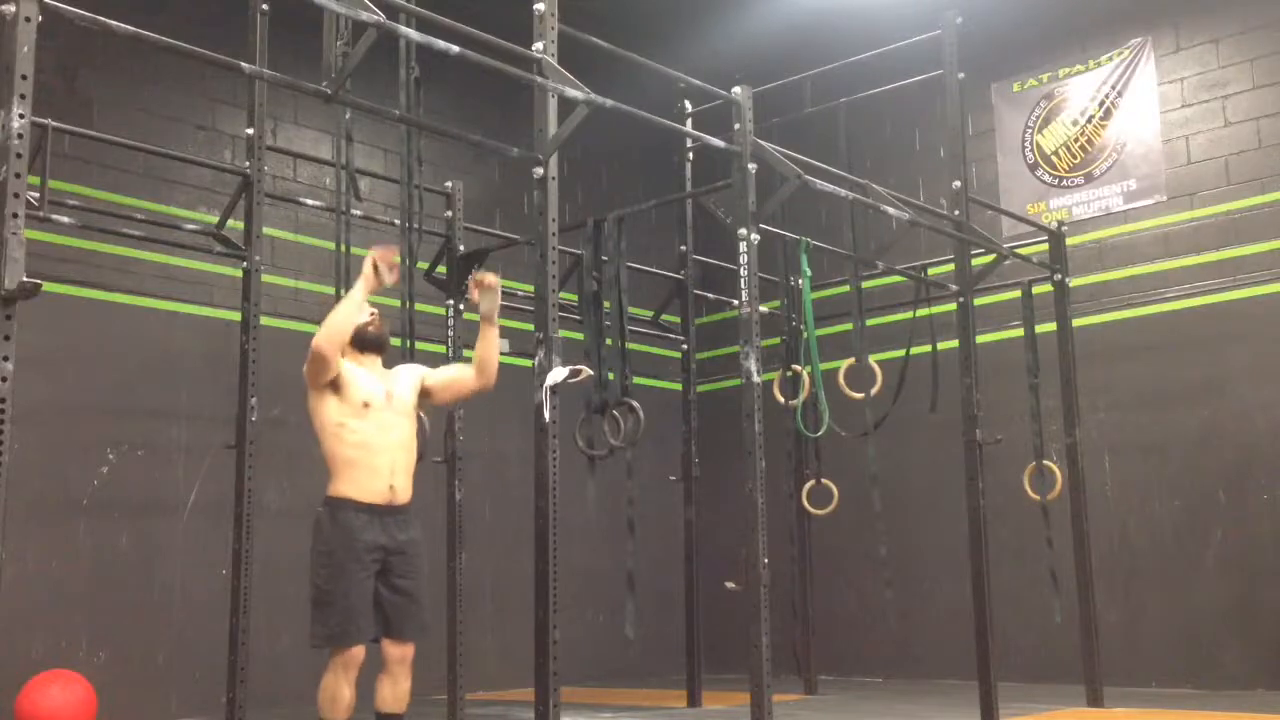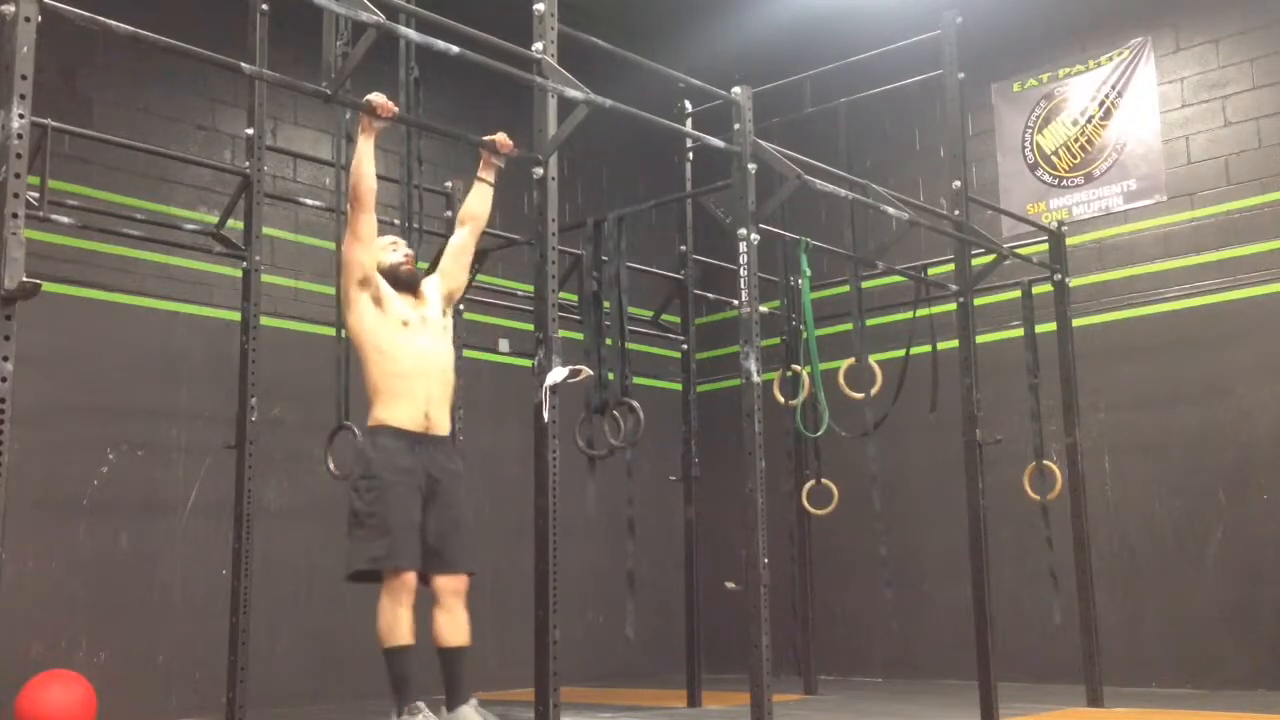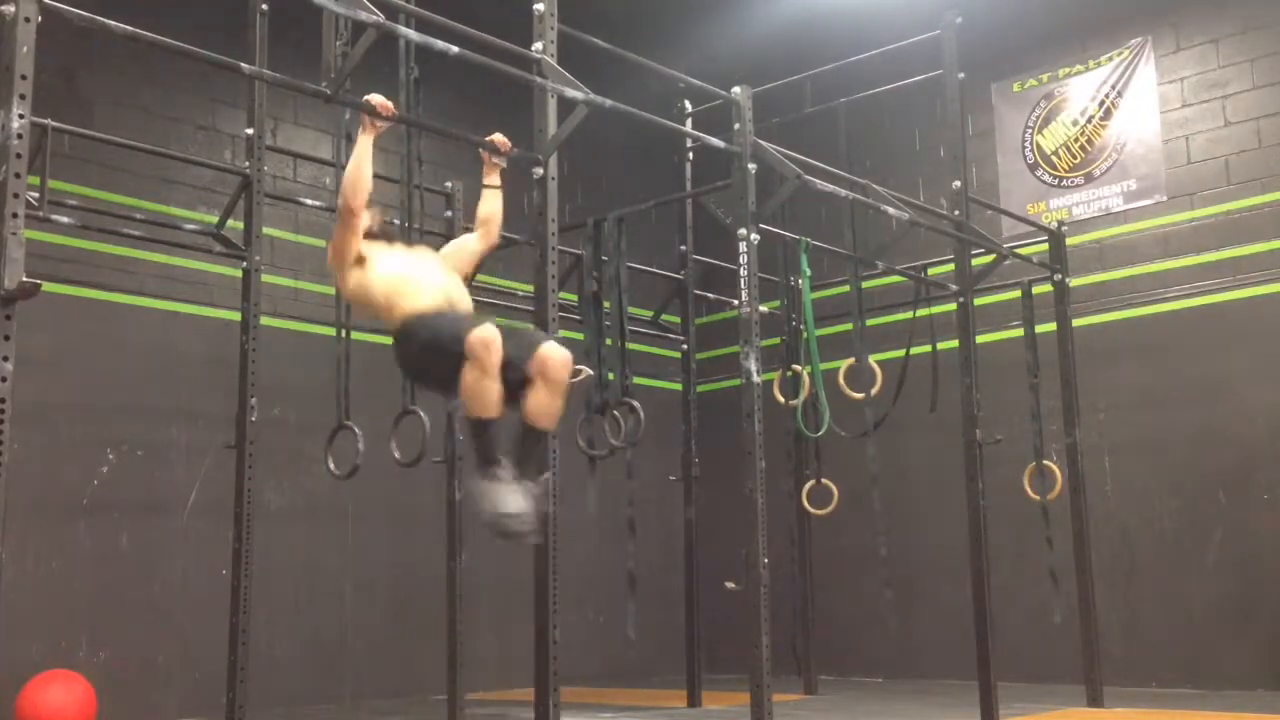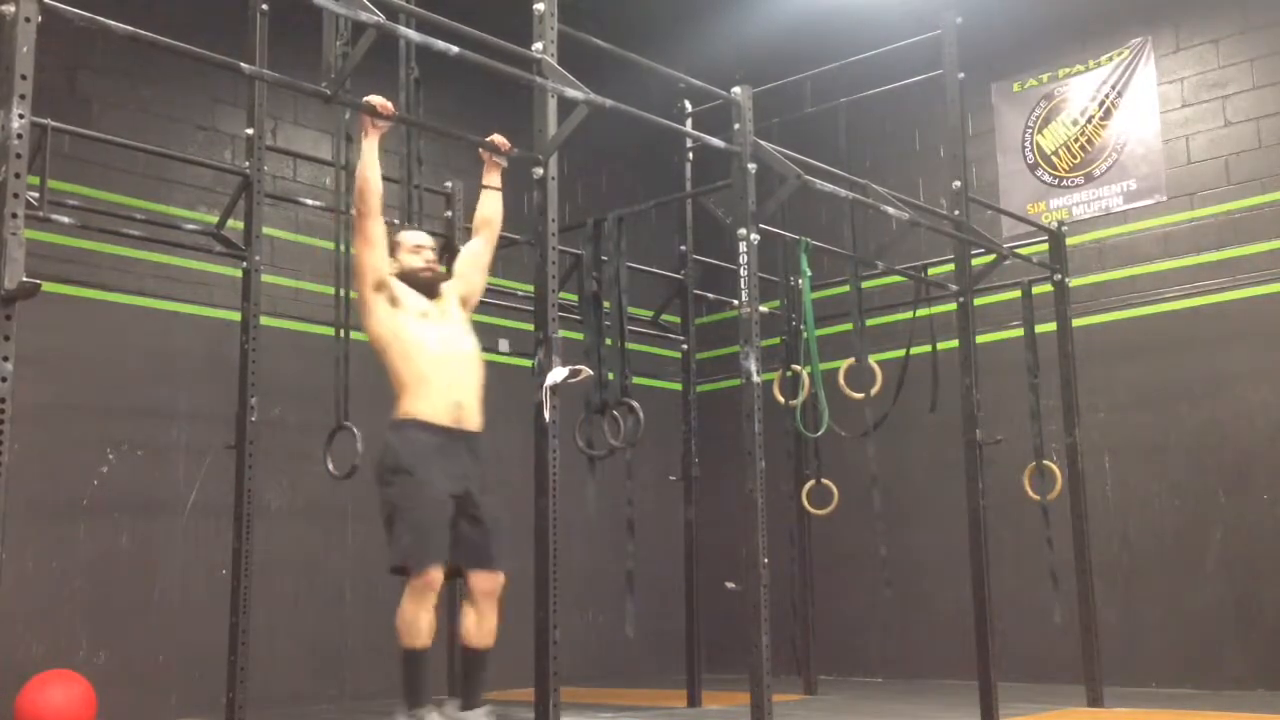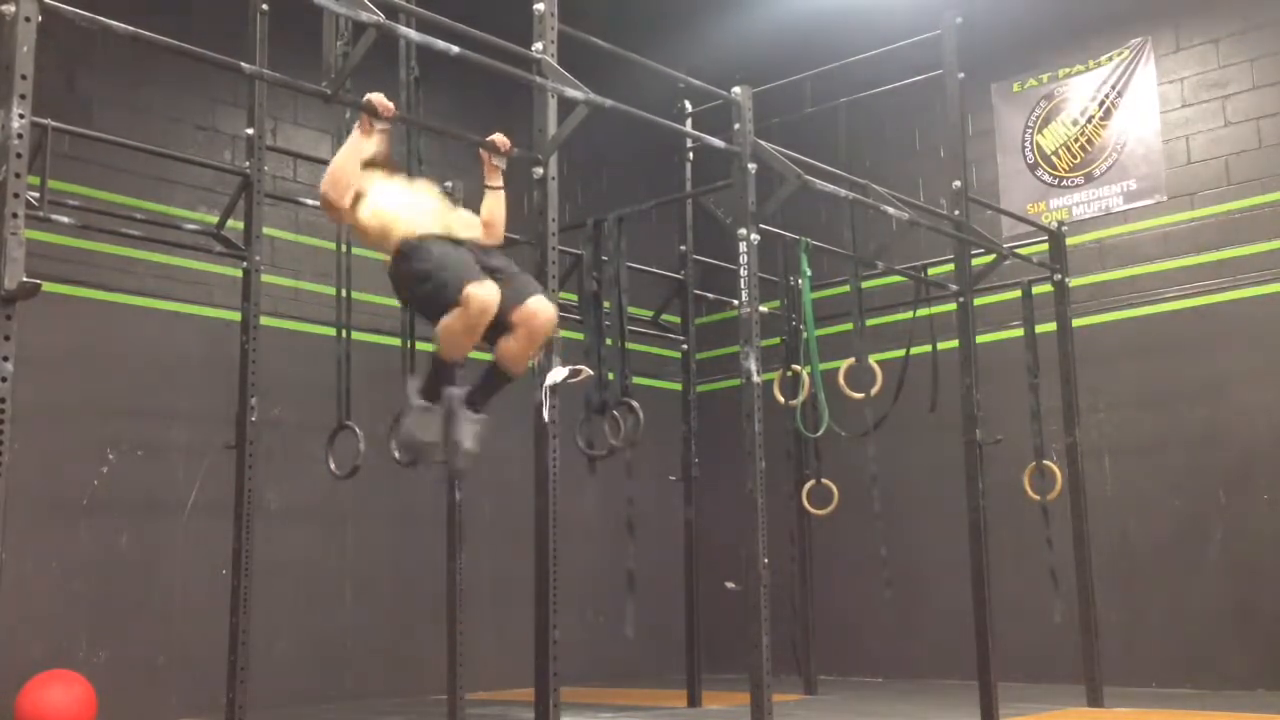
dt=1s
person 1, frame 1
left shoulder: (410, 377)
right shoulder: (330, 377)
left elbow: (482, 376)
right elbow: (324, 345)
left wrist: (487, 315)
right wrist: (363, 286)
left hip: (402, 528)
right hip: (348, 524)
left knee: (400, 653)
right knee: (349, 654)
person 1, frame 2
left shoulder: (437, 294)
right shoulder: (368, 294)
left elbow: (468, 227)
right elbow: (361, 208)
left wrist: (487, 170)
right wrist: (367, 133)
left hip: (442, 454)
right hip: (391, 451)
left knee: (453, 585)
right knee: (401, 581)
person 1, frame 3
left shoulder: (427, 259)
right shoulder: (353, 261)
left elbow: (486, 235)
right elbow: (351, 205)
left wrist: (491, 175)
right wrist: (367, 136)
left hip: (470, 321)
right hip: (423, 334)
left knee: (556, 362)
right knee: (484, 341)
left ankle: (523, 477)
right ankle: (489, 475)
person 1, frame 4
left shoulder: (457, 301)
right shoulder: (386, 298)
left elbow: (486, 233)
right elbow: (368, 216)
left wrist: (492, 173)
right wrist: (371, 139)
left hip: (469, 451)
right hip: (419, 447)
left knee: (488, 582)
right knee: (425, 576)
person 1, frame 5
left shoulder: (422, 189)
right shoulder: (358, 193)
left elbow: (491, 234)
right elbow: (332, 196)
left wrist: (493, 174)
right wrist: (363, 125)
left hip: (474, 252)
right hip: (421, 254)
left knee: (538, 317)
right knee: (482, 299)
left ankle: (469, 408)
right ankle: (428, 395)
